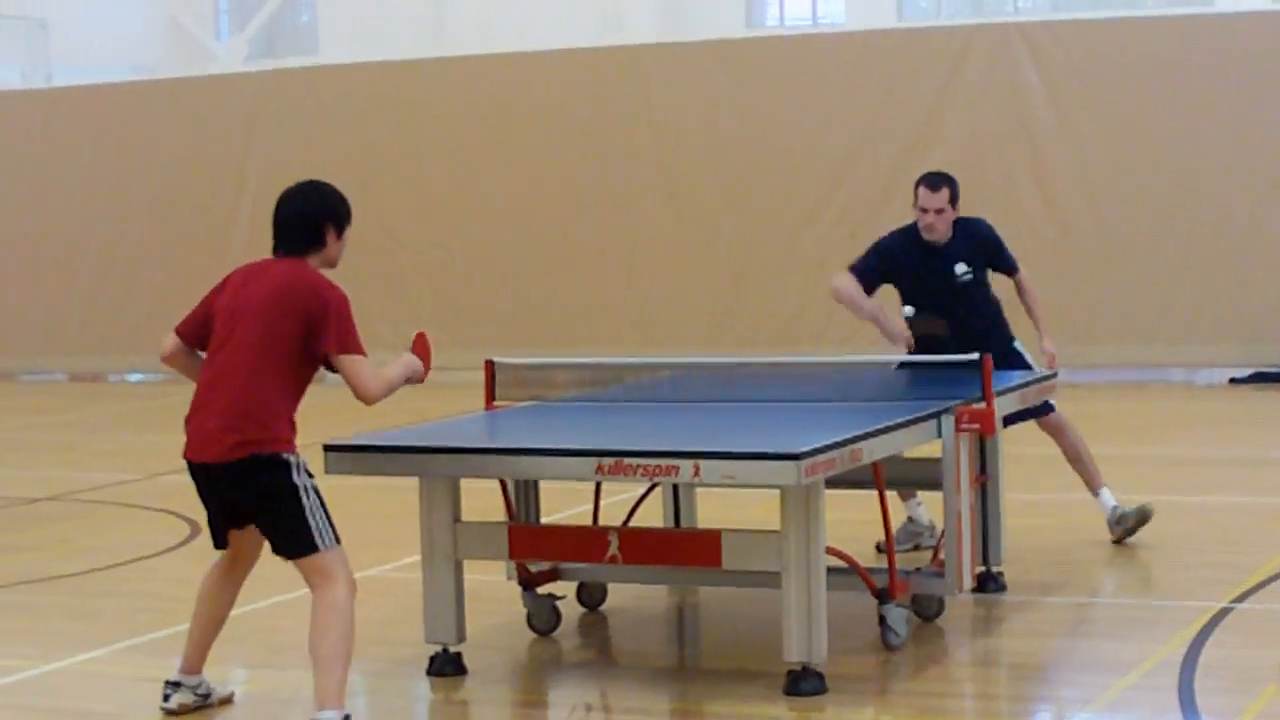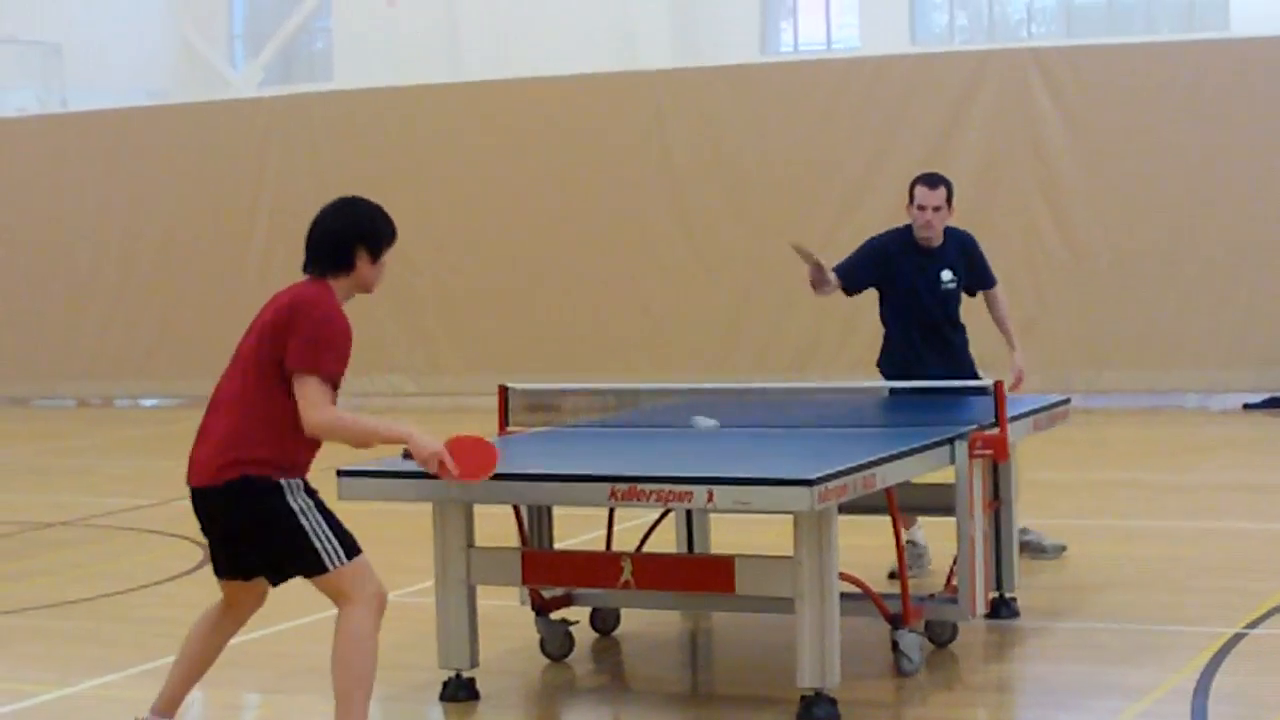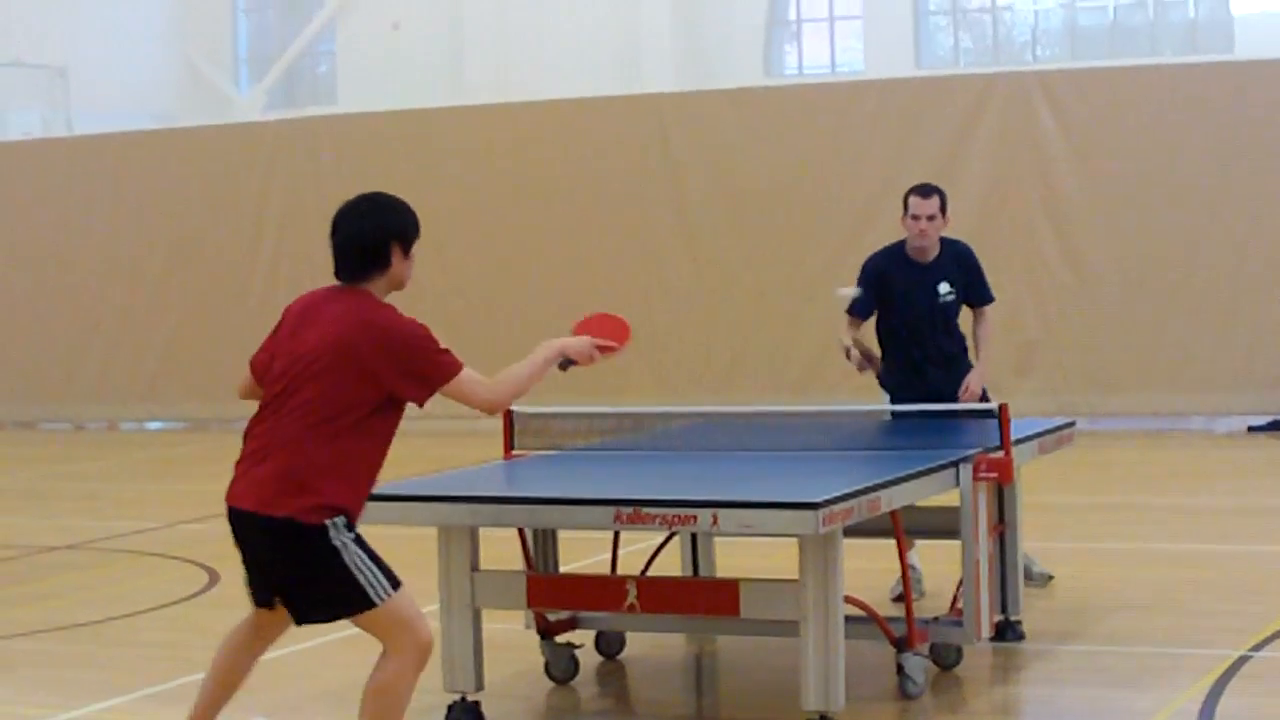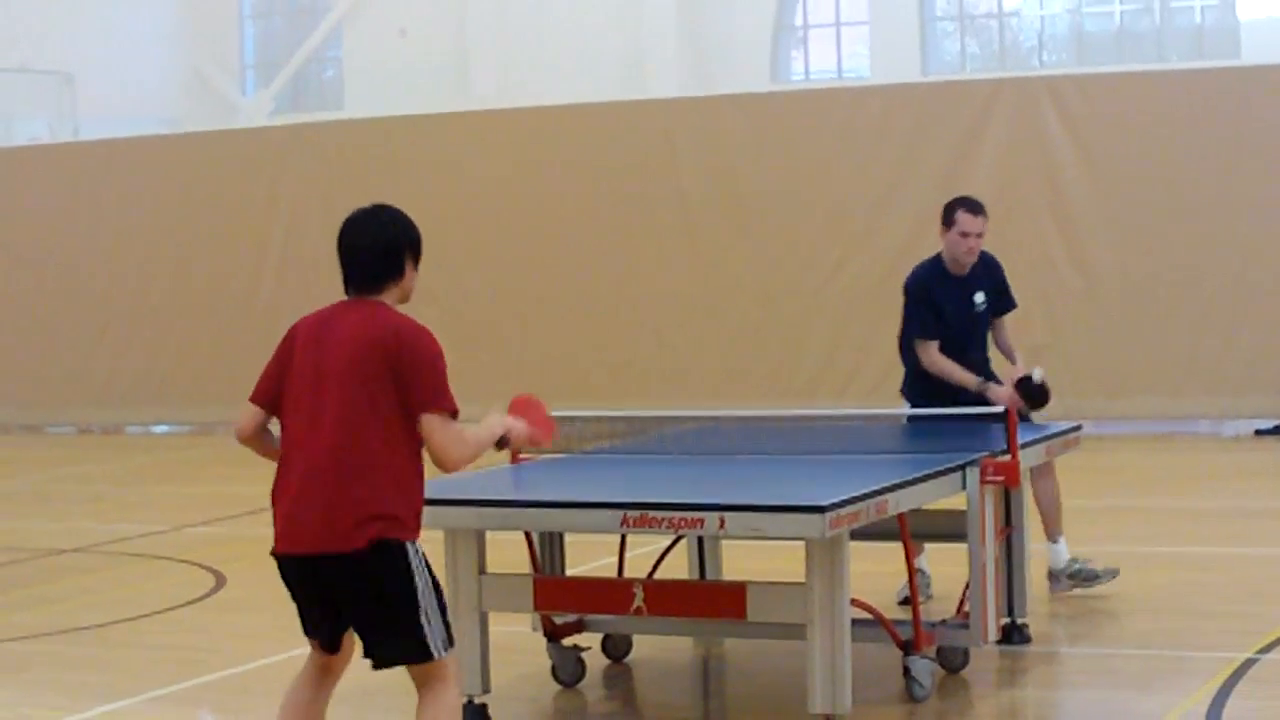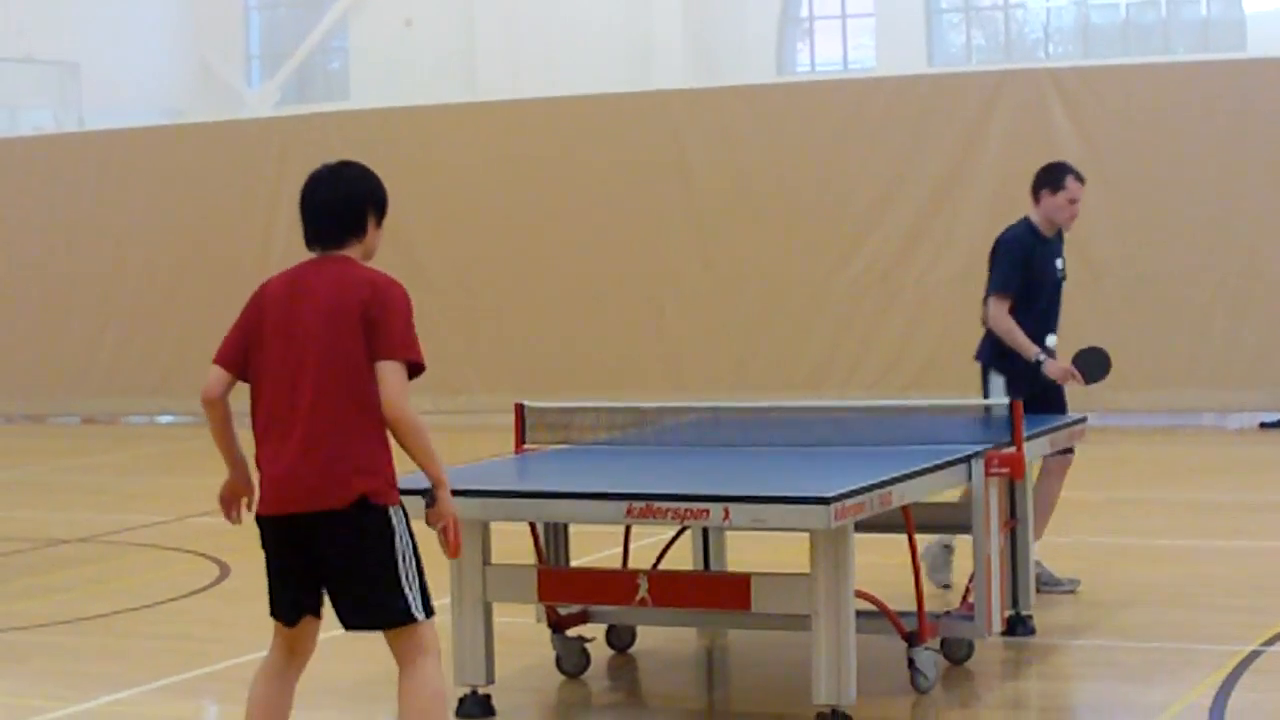
dt=0.3s
person 1, frame 1
left shoulder: (237, 280)
right shoulder: (322, 294)
left elbow: (172, 350)
right elbow: (368, 388)
right wrist: (405, 366)
left hip: (203, 447)
right hip: (259, 451)
left knee: (238, 554)
right knee: (333, 582)
person 1, frame 2
left shoulder: (288, 302)
right shoulder: (323, 320)
right elbow: (316, 419)
left wrist: (341, 422)
right wrist: (409, 436)
left hip: (215, 470)
right hip: (258, 480)
left knee: (241, 600)
right knee: (365, 597)
person 1, frame 3
left shoulder: (303, 309)
right shoulder: (391, 333)
left elbow: (250, 386)
right elbow: (489, 397)
right wrist: (555, 348)
left hip: (248, 501)
right hip: (304, 516)
left knee: (266, 622)
right knee: (411, 639)
person 1, frame 4
left shoulder: (304, 333)
right shoulder: (411, 339)
left elbow: (248, 429)
right elbow: (449, 454)
right wrist: (498, 425)
left hip: (296, 539)
right hip: (376, 537)
left knee: (327, 661)
right knee: (438, 678)
person 1, frame 5
left shoulder: (270, 294)
right shoulder: (381, 293)
left elbow: (212, 391)
right elbow: (394, 408)
left wrist: (237, 470)
right wrist: (440, 483)
left hip: (281, 502)
right hip: (357, 499)
left knee: (290, 647)
right knee: (418, 649)
person 2, frame 1
left shoulder: (978, 234)
right shoulder: (896, 247)
left elbow: (1019, 277)
right elbow: (842, 284)
left wrist: (1043, 335)
right wrist: (881, 319)
left hip: (992, 344)
right hip: (933, 351)
left knee: (1052, 418)
left ankle: (1111, 509)
right ankle: (919, 521)
person 2, frame 2
left shoulder: (963, 245)
right shoulder: (883, 248)
left elbow: (990, 293)
right elbow: (834, 285)
left wrist: (1014, 347)
right wrist: (820, 281)
left hip: (956, 367)
right hip: (903, 373)
left ankle: (1011, 530)
right ankle: (914, 542)
person 2, frame 3
left shoulder: (961, 257)
right shoulder: (880, 266)
left elbow: (982, 314)
right elbow: (853, 326)
left wrist: (978, 370)
right wrist: (855, 350)
left hip: (958, 381)
right hip: (905, 387)
right ankle: (911, 566)
person 2, frame 4
left shoulder: (989, 269)
right shoulder: (922, 283)
left elbow: (998, 325)
right elbow: (928, 357)
left wrist: (1019, 367)
right wrist: (986, 388)
left hip: (986, 387)
right hip: (930, 394)
left ankle: (1062, 563)
right ankle: (920, 570)
person 2, frame 5
left shoulder: (1054, 241)
right shoulder: (1014, 243)
right elbow: (995, 314)
left wrist: (1054, 360)
right wrist: (1042, 359)
left hip: (1041, 372)
right hip: (1007, 370)
left knee: (1060, 460)
right ankle: (944, 545)
